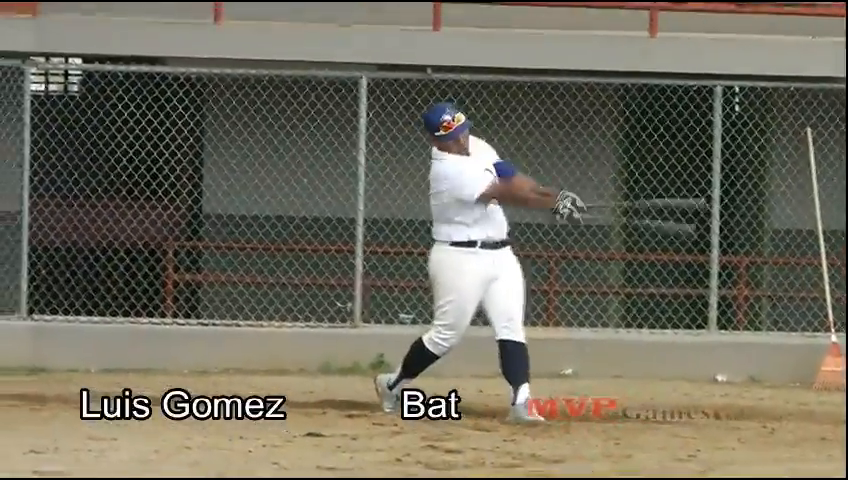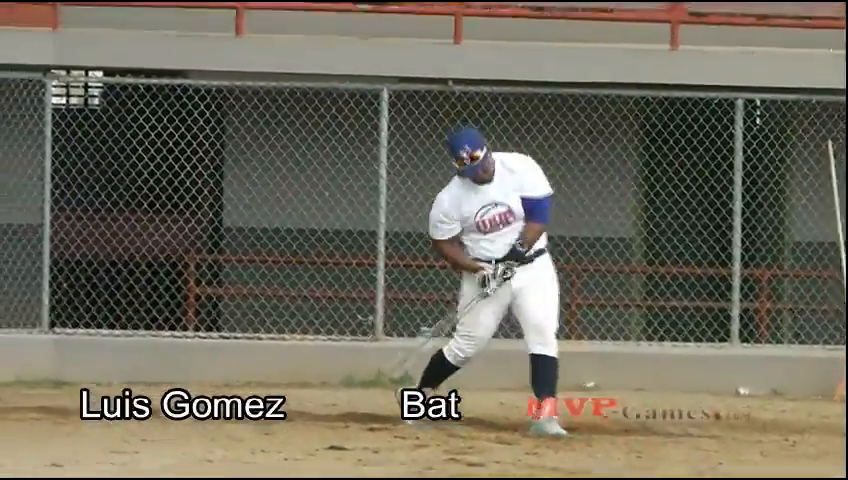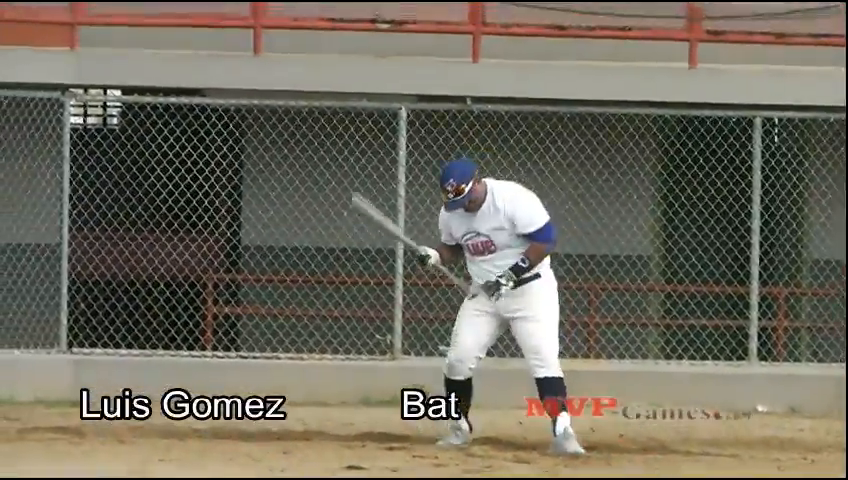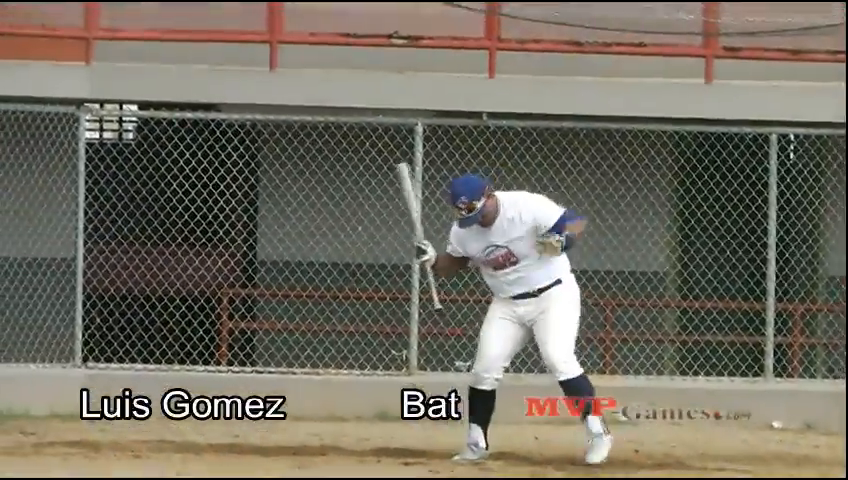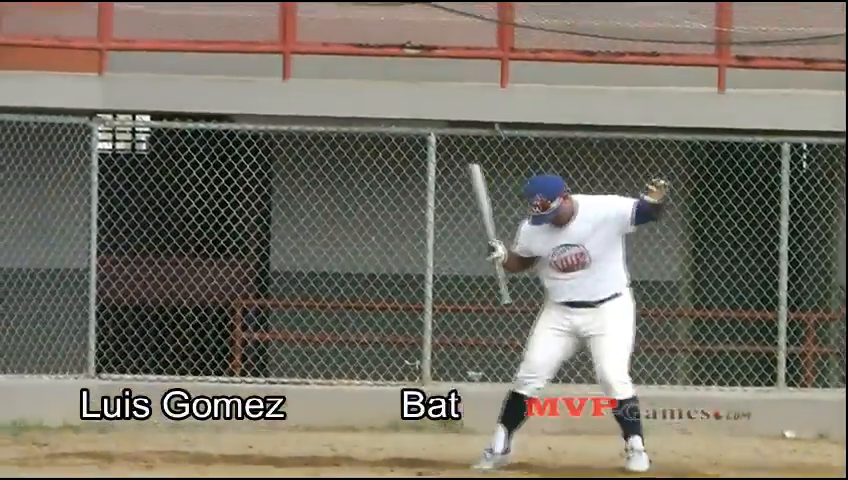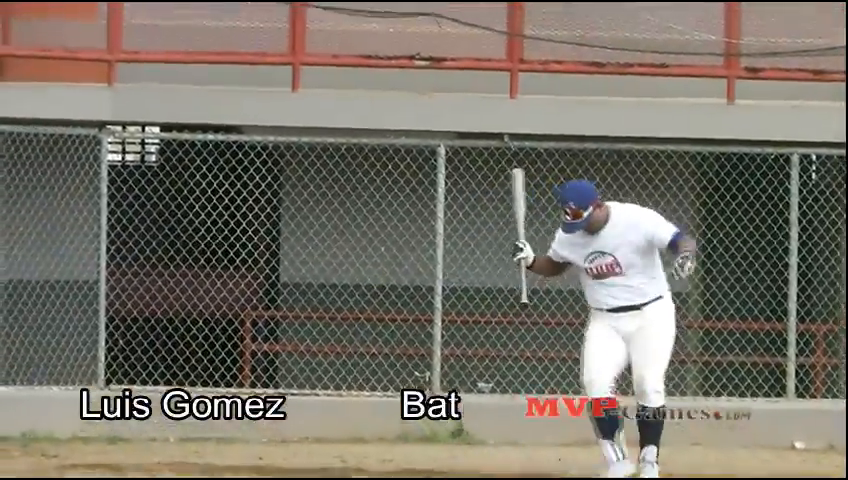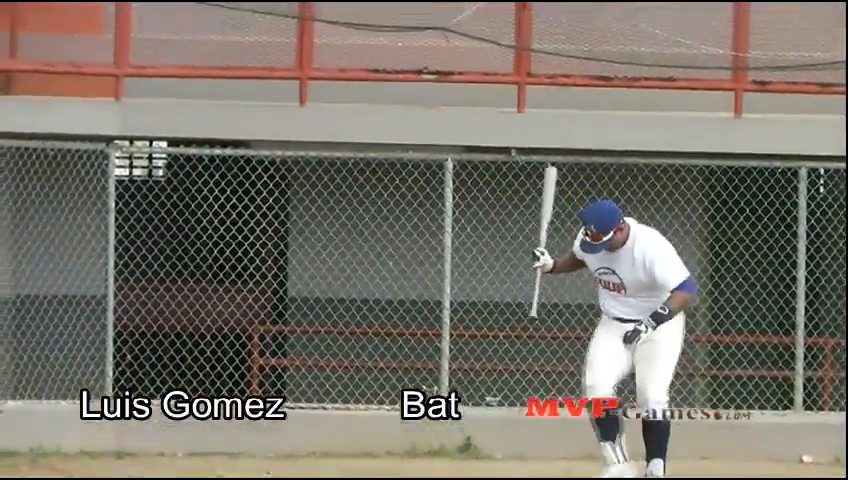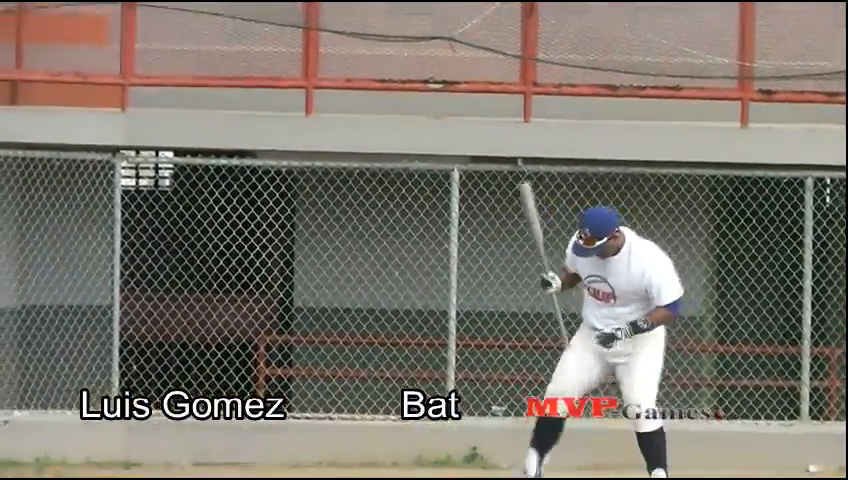
dt=0.3s
person 1, frame 1
left shoulder: (473, 147)
right shoulder: (450, 169)
left elbow: (510, 176)
right elbow: (505, 193)
left wrist: (552, 194)
right wrist: (555, 203)
left hip: (500, 254)
right hip: (460, 259)
left knee: (511, 326)
right knee: (446, 333)
left ankle: (522, 402)
right ankle: (393, 383)
person 1, frame 2
left shoulder: (520, 167)
right shoulder: (451, 196)
left elbow: (540, 216)
right elbow: (443, 241)
left wrist: (514, 257)
right wrist: (479, 270)
left hip: (533, 268)
right hip: (483, 272)
left knee: (543, 337)
right knee: (466, 344)
left ankle: (545, 414)
person 1, frame 3
left shoulder: (515, 199)
right shoulder: (449, 214)
left elbow: (545, 241)
right elbow: (451, 248)
left wrist: (512, 274)
right wrist: (435, 256)
left hip: (531, 289)
right hip: (483, 295)
left knee: (544, 360)
right knee: (458, 359)
left ankle: (562, 432)
right ankle: (460, 426)
person 1, frame 4
left shoulder: (528, 207)
right shoulder: (462, 229)
left elbow: (574, 222)
right elbow: (451, 265)
left wrist: (562, 240)
right wrist: (432, 259)
left hip: (552, 295)
right hip: (506, 304)
left knee: (559, 360)
right knee: (484, 370)
left ankle: (596, 431)
right ankle: (476, 442)
person 1, frame 5
left shoulder: (602, 209)
right shoulder: (532, 228)
left elbow: (646, 212)
right elbow: (519, 262)
left wrist: (655, 200)
right wrist: (502, 257)
left hip: (608, 309)
right hip: (559, 312)
left knee: (614, 378)
right knee: (529, 375)
left ankle: (636, 447)
right ankle: (499, 447)
person 1, frame 6
left shoulder: (637, 220)
right shoulder: (568, 233)
left elbow: (680, 240)
right elbow: (556, 265)
left wrist: (685, 257)
right wrist: (531, 260)
left hip: (652, 314)
right hip: (605, 319)
left knee: (649, 384)
right knee: (595, 382)
person 1, frame 7
left shoulder: (651, 246)
right shoulder: (589, 239)
left elbow: (686, 290)
right elbow: (578, 259)
left wrist: (651, 322)
right wrist: (551, 265)
left hip: (660, 327)
right hip: (614, 325)
left knee: (652, 397)
right knee: (597, 385)
person 1, frame 8
left shoulder: (650, 258)
right shoulder: (580, 245)
left elbow: (671, 308)
left wrist: (626, 330)
right wrist: (557, 281)
left hip: (639, 341)
right hip: (594, 335)
left knee: (642, 409)
right knee: (557, 396)
